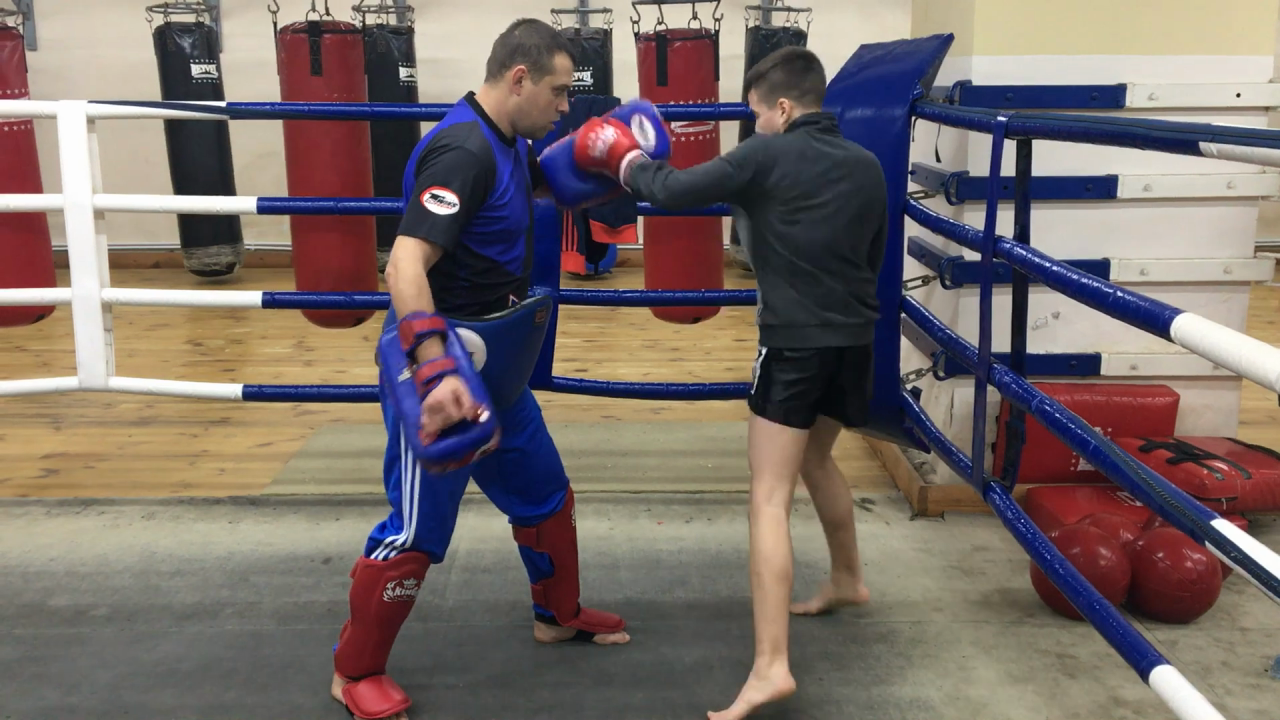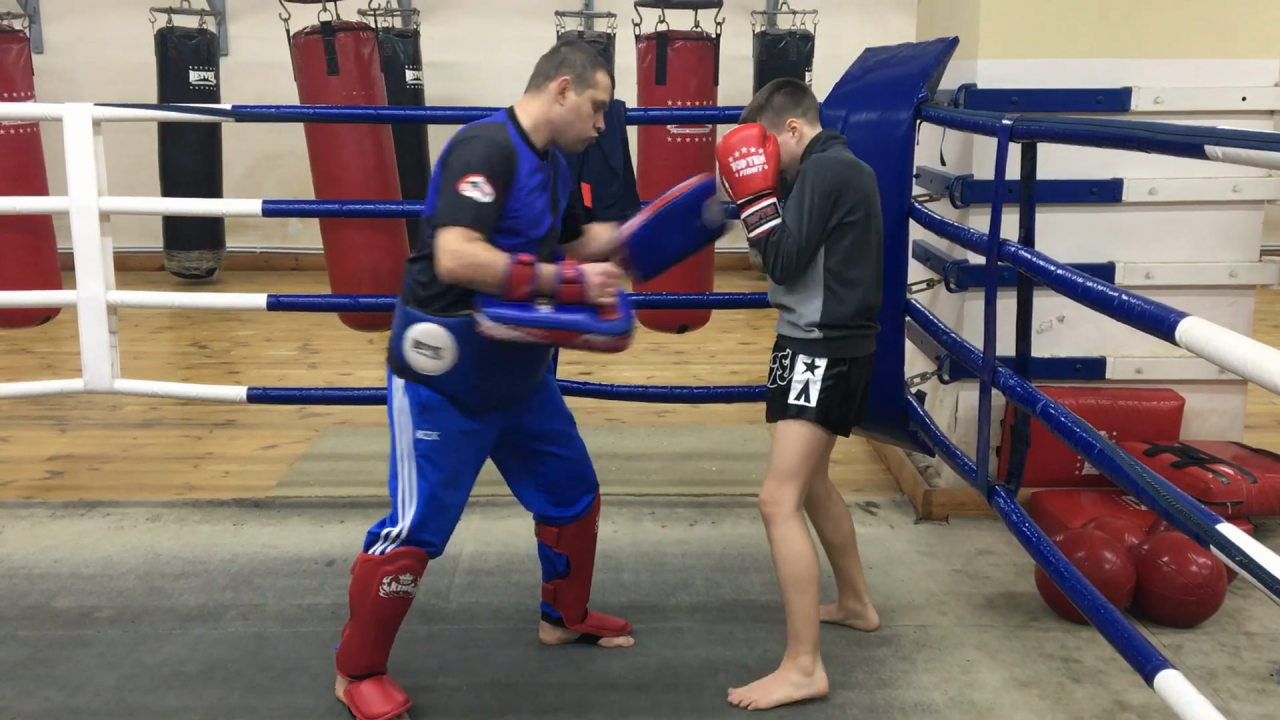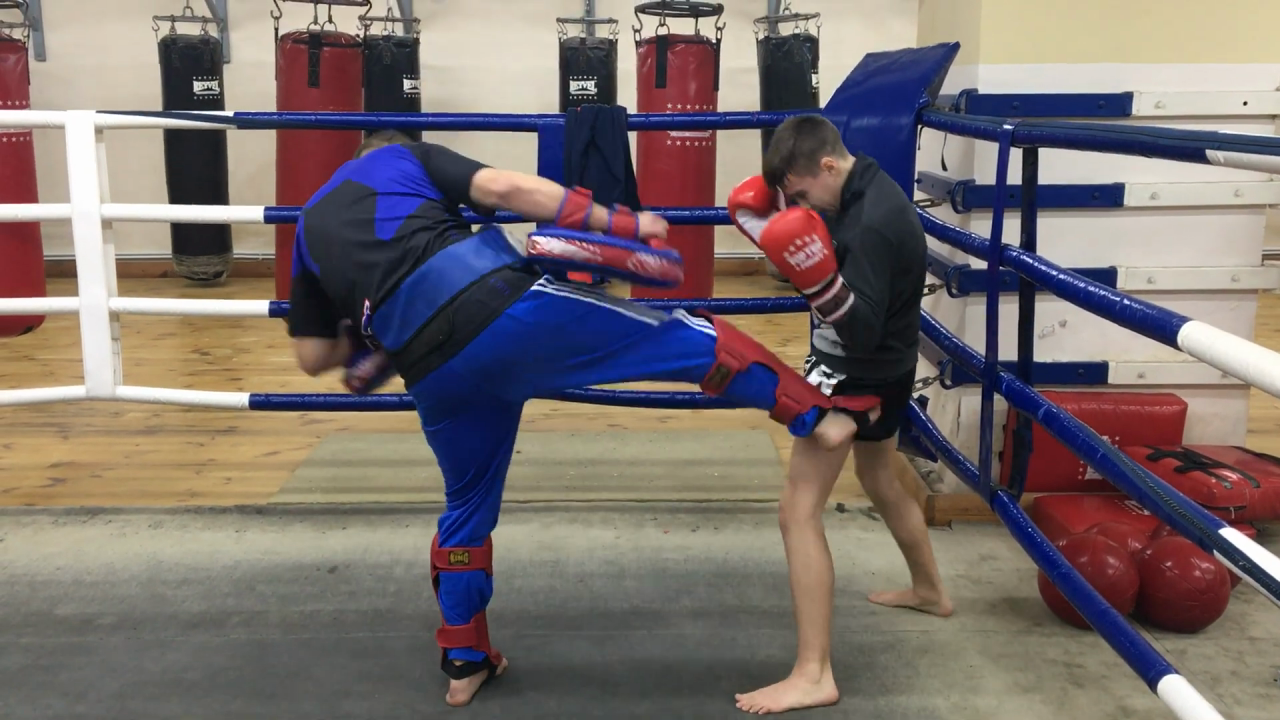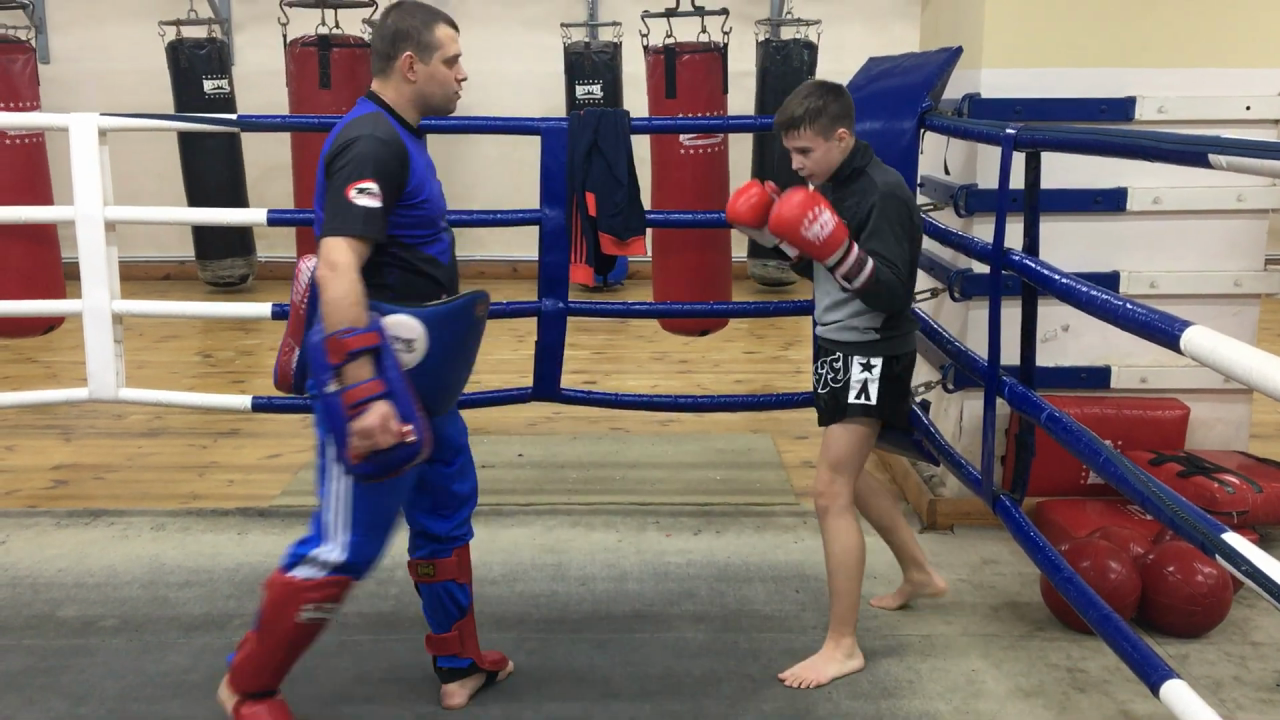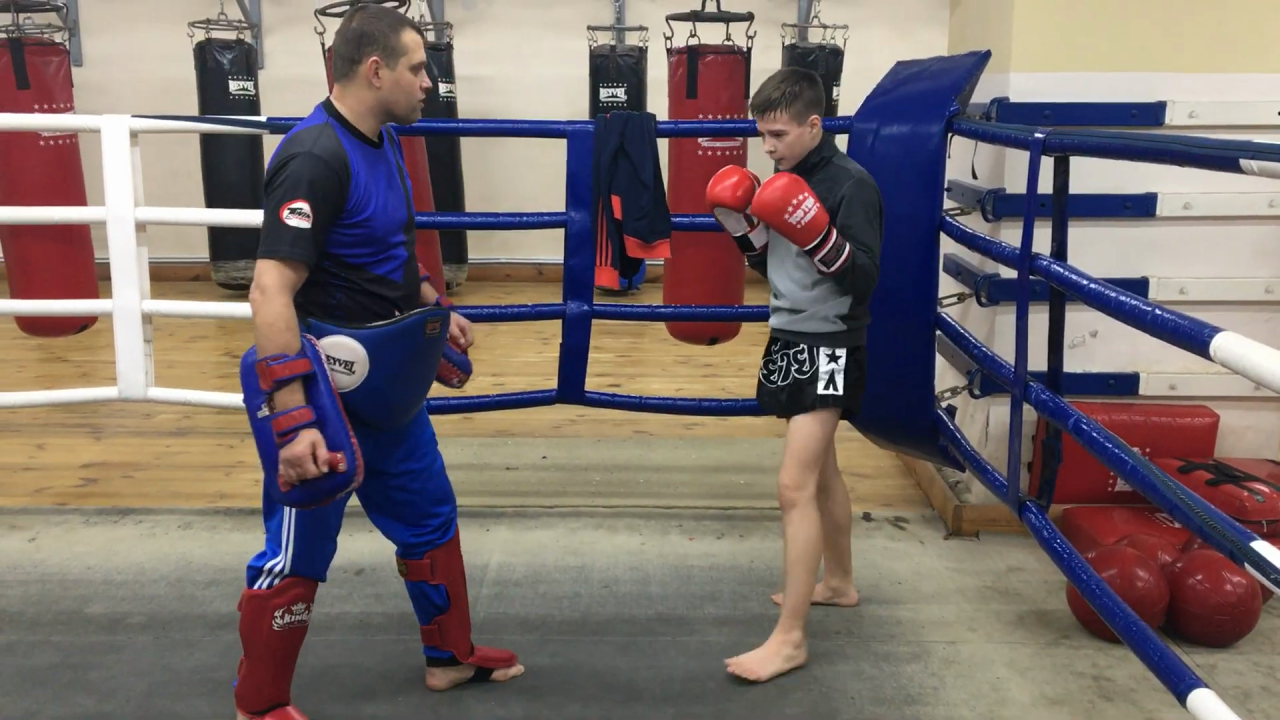
dt=0.7s
person 1, frame 1
left shoulder: (501, 140)
right shoulder: (463, 149)
left elbow: (533, 186)
right elbow: (405, 266)
right wrist: (437, 373)
left hip: (492, 366)
right hip: (447, 369)
left knee: (544, 491)
right knee: (418, 530)
left ankle: (559, 614)
person 1, frame 2
left shoulder: (551, 168)
right shoulder: (482, 149)
left elbow: (584, 242)
right elbow: (454, 260)
right wrist: (564, 276)
left hip: (518, 369)
right hip: (440, 373)
left knee: (571, 492)
right knee: (414, 529)
left ankle: (566, 616)
person 1, frame 3
left shoulder: (311, 225)
right shoulder: (408, 156)
left elbow: (312, 356)
right elbow: (502, 187)
right wrist: (617, 222)
left hip: (432, 365)
right hip: (499, 307)
left knee: (467, 507)
right knee: (685, 337)
left ankle: (463, 660)
right ankle: (818, 413)
person 1, frame 4
left shoulder: (396, 132)
right shoulder: (372, 141)
right elbow: (338, 270)
right wrist: (365, 393)
right hip: (376, 371)
left knee: (446, 511)
right knee: (346, 546)
person 1, frame 5
left shoulder: (383, 142)
right shoulder: (316, 158)
right elbow: (271, 293)
left wrist: (437, 309)
right wrist: (294, 420)
left knee: (430, 518)
right knee: (297, 552)
left ankle: (449, 655)
person 2, frame 1
left shoulder: (767, 157)
right shoulder: (866, 167)
left elbow: (674, 188)
left wrist: (619, 156)
left hip: (796, 345)
right hip: (854, 342)
left knee: (768, 497)
right knee: (815, 459)
left ankle: (770, 666)
right ankle: (847, 579)
person 2, frame 2
left shoulder: (826, 169)
right shoulder: (841, 169)
left elbow: (786, 265)
left wrist: (753, 193)
right wrist: (766, 193)
left hip: (823, 353)
right hip: (823, 346)
left knee: (778, 500)
right knee: (810, 482)
left ankle: (803, 666)
right ankle: (855, 602)
person 2, frame 3
left shoulder: (874, 222)
right shoulder: (868, 192)
left elbow: (860, 327)
right elbow: (838, 268)
left wrist: (814, 273)
right wrist: (773, 228)
left hip: (854, 373)
right hip: (883, 368)
left knee: (799, 510)
right knee: (879, 480)
right ankle: (929, 589)
person 2, frame 4
left shoulder: (883, 193)
right shoulder: (833, 187)
left elbow: (885, 292)
left wrist: (833, 242)
right wrist: (776, 236)
left hip: (872, 356)
right hip: (840, 349)
left knee: (832, 493)
right knee: (850, 479)
left ankle: (842, 645)
right ankle: (919, 574)
person 2, frame 5
left shoulder: (850, 183)
right shoulder: (787, 175)
left elbow: (864, 277)
left wrist: (815, 233)
right wrist: (740, 223)
left hip: (828, 348)
right hip: (787, 338)
left knee: (793, 486)
right knee: (819, 471)
left ankle: (790, 637)
right ankle: (839, 581)
